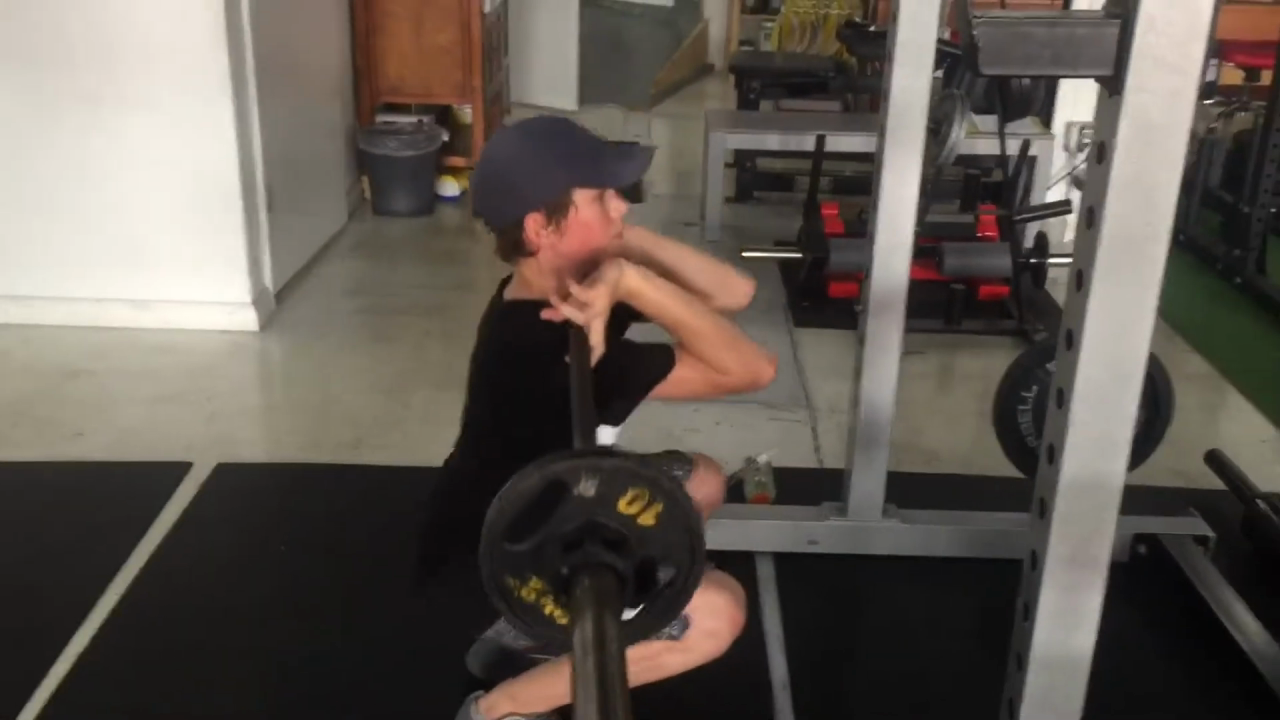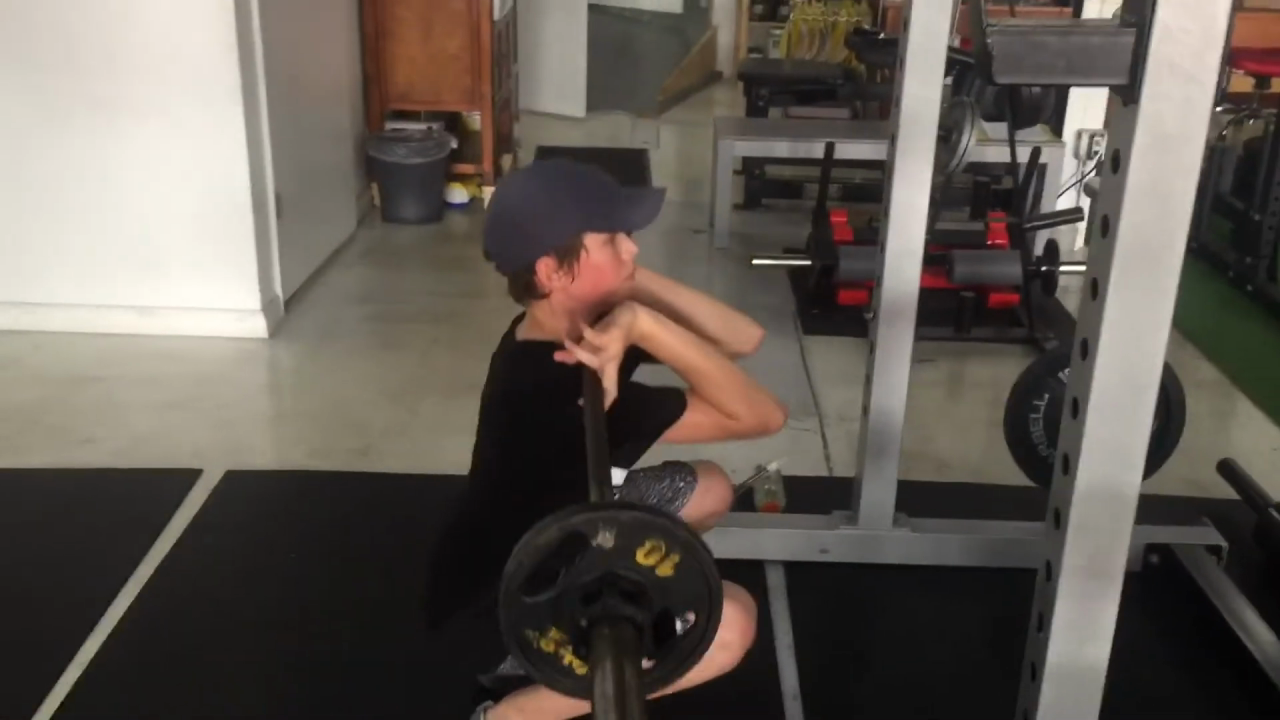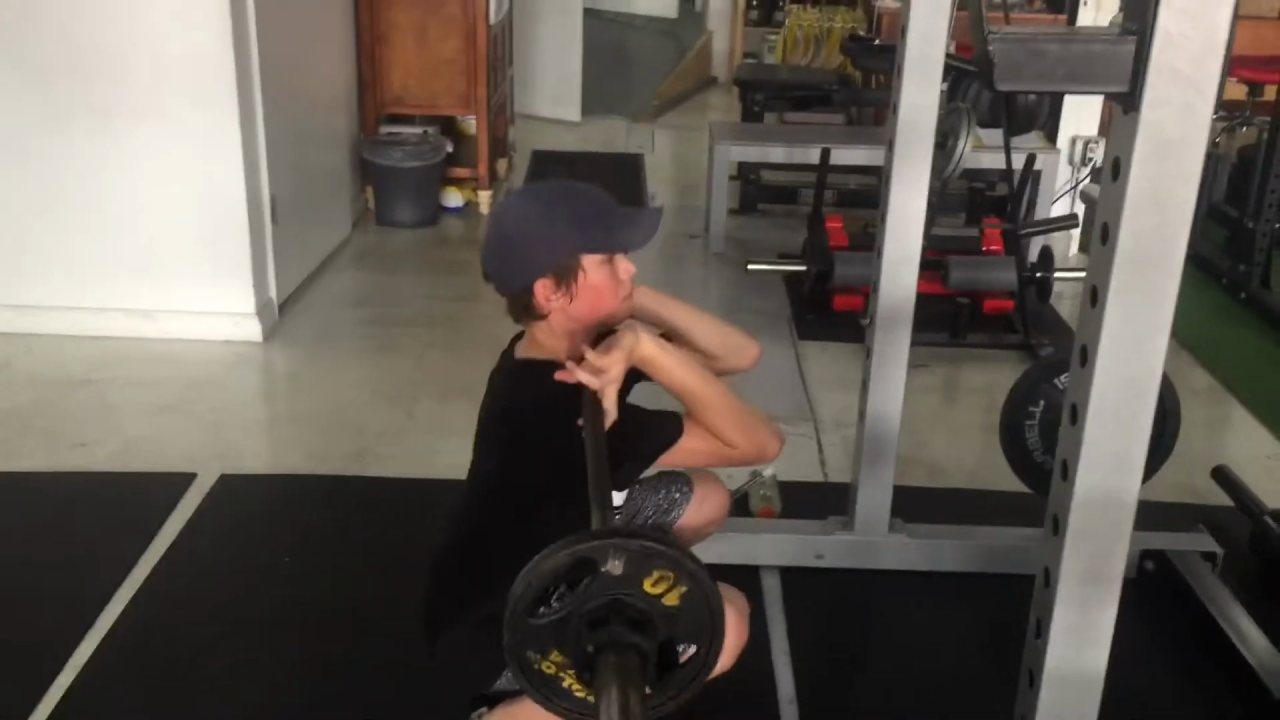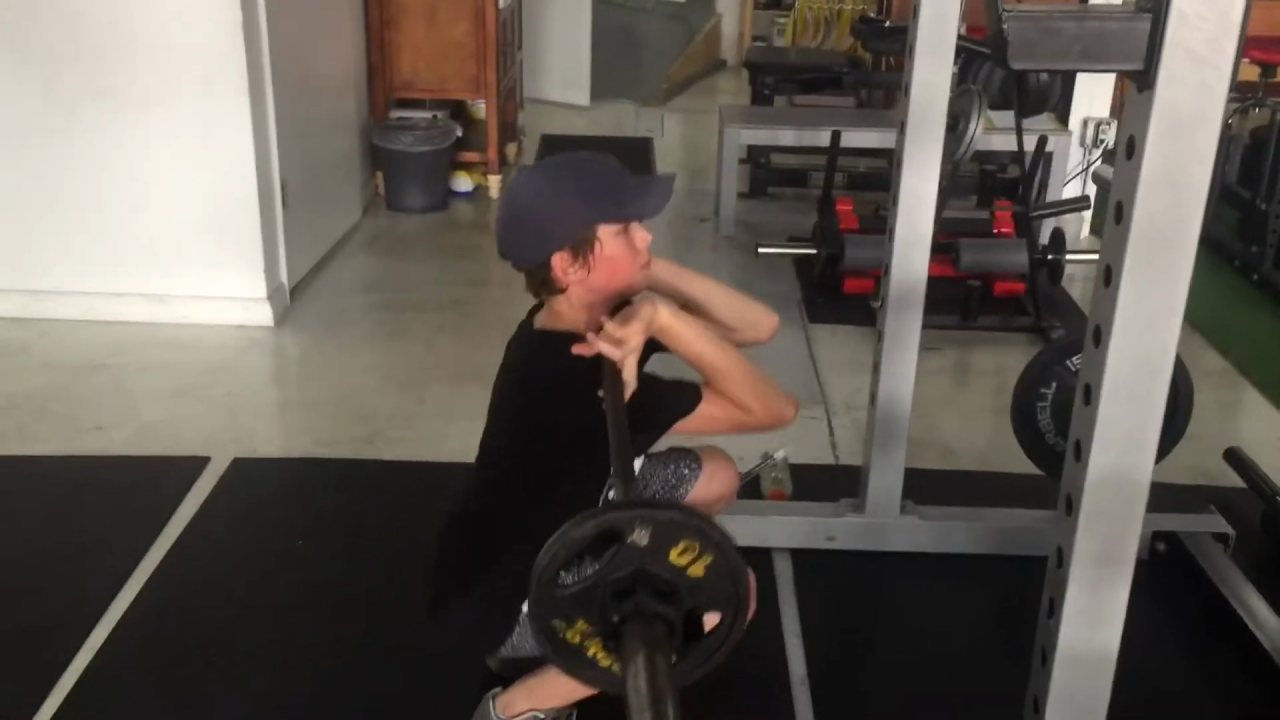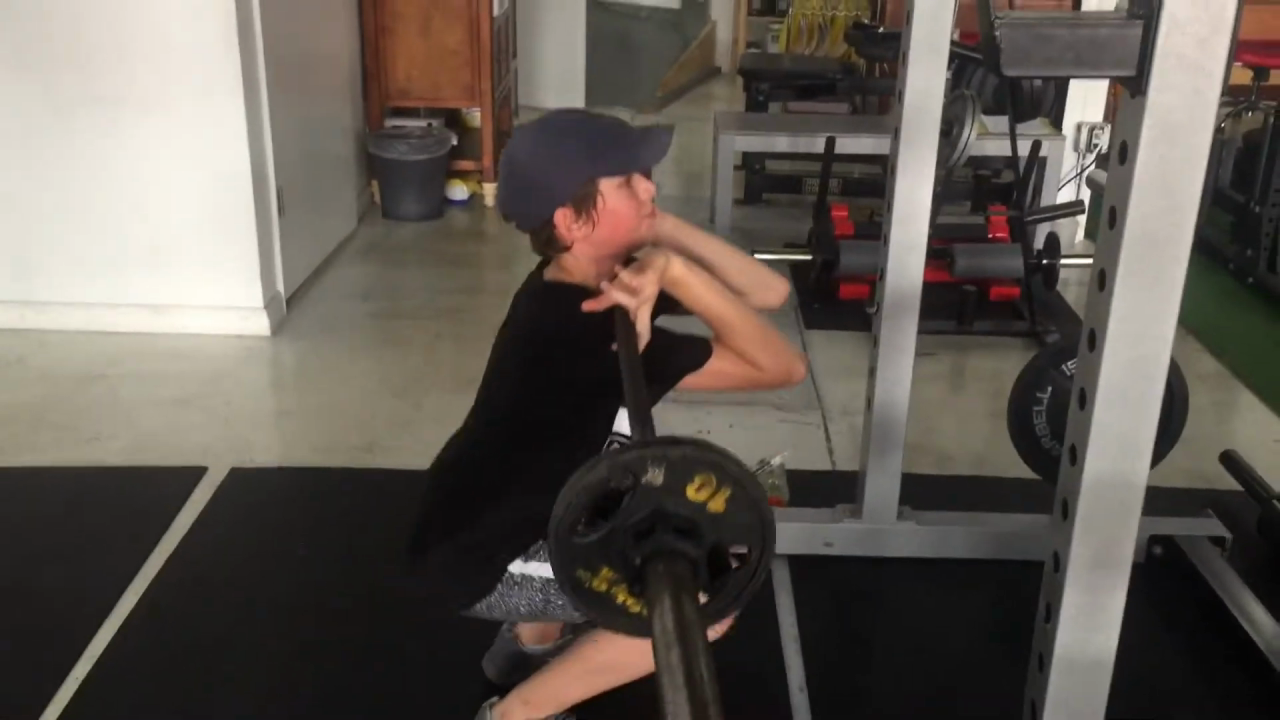
dt=0.2s
person 1, frame 1
left shoulder: (567, 291)
right shoulder: (540, 346)
left elbow: (735, 292)
right elbow: (750, 368)
left wrist: (624, 245)
right wrist: (629, 280)
left knee: (701, 481)
right knee: (715, 614)
left ankle: (520, 634)
person 1, frame 2
left shoulder: (577, 330)
right shoulder: (553, 387)
left elbow: (743, 339)
right elbow: (760, 414)
left wrist: (637, 287)
right wrist: (644, 326)
right hip: (492, 611)
left knee: (707, 490)
right knee: (728, 624)
person 1, frame 3
left shoulder: (575, 347)
right shoulder: (552, 408)
left elbow: (740, 354)
right elbow: (759, 442)
left wrist: (638, 305)
right wrist: (645, 349)
left hip: (532, 568)
right hip: (489, 626)
left knee: (704, 499)
right knee: (721, 621)
person 1, frame 4
left shoulder: (598, 318)
right shoulder: (567, 377)
left elbow: (759, 324)
right elbow: (773, 409)
left wrist: (654, 273)
right wrist: (663, 319)
right hip: (494, 593)
left knee: (714, 477)
left ankle: (539, 636)
person 1, frame 5
left shoulder: (601, 279)
right shoulder: (579, 331)
left elbow: (770, 292)
right elbow: (781, 365)
left wrist: (662, 231)
right wrist: (673, 272)
left hip: (526, 502)
right hip: (478, 548)
left ankle: (529, 640)
